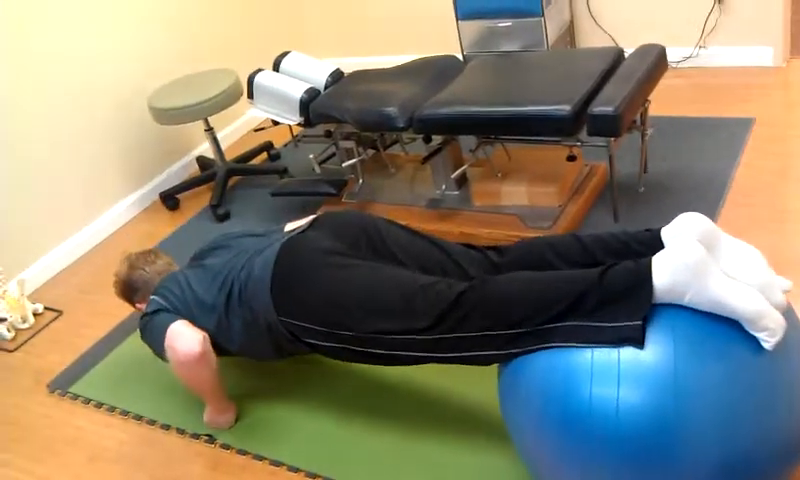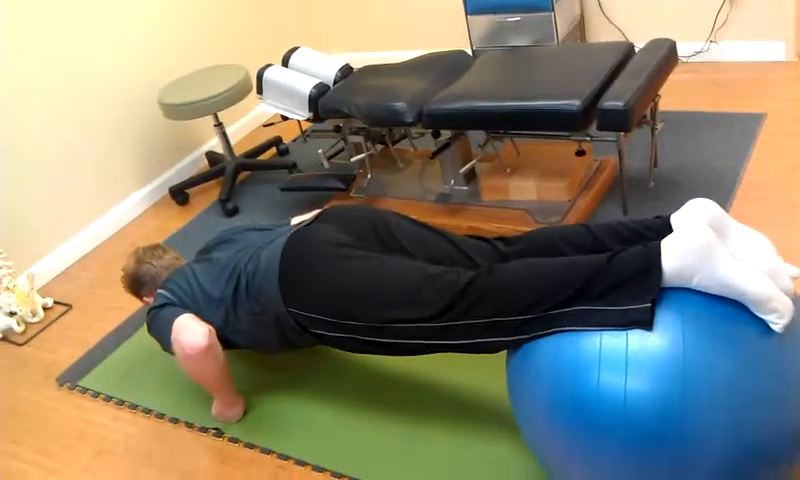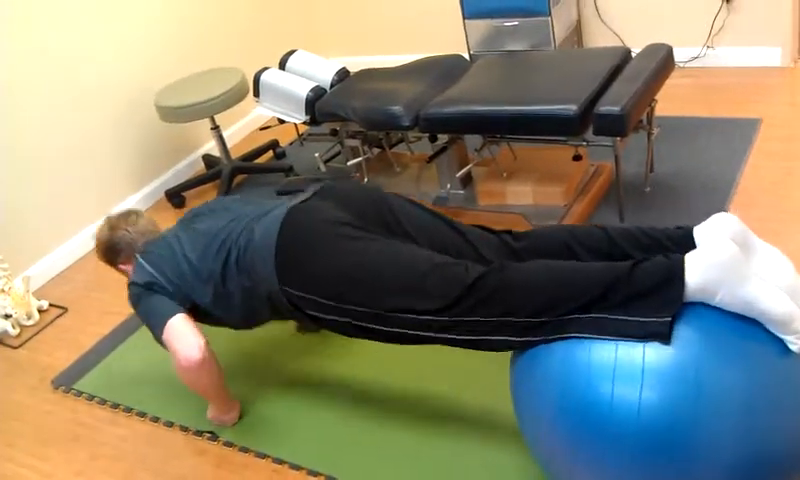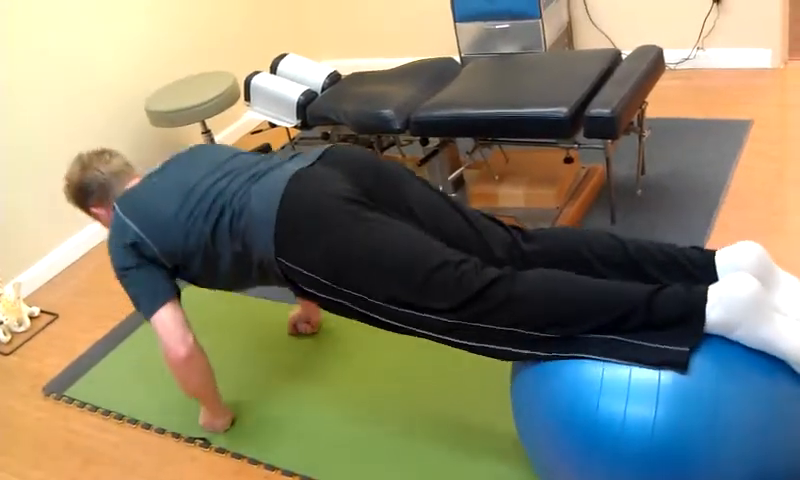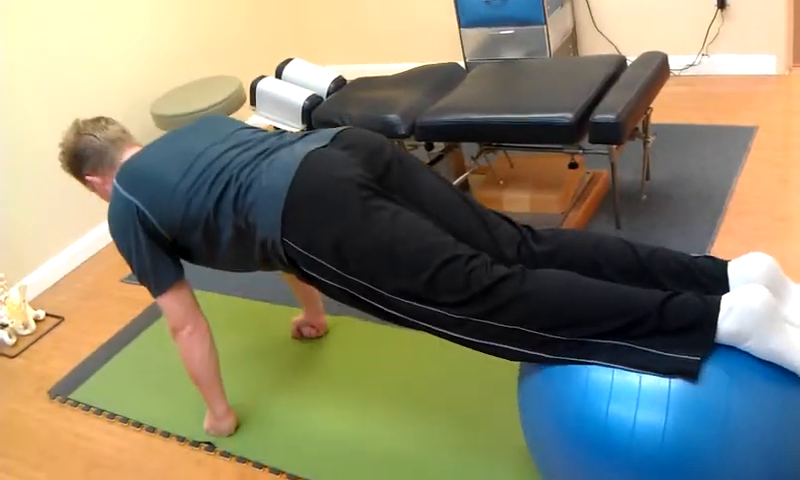
dt=0.5s
person 1, frame 1
left shoulder: (159, 311)
right shoulder: (214, 247)
left elbow: (190, 348)
right elbow: (310, 218)
left wrist: (218, 408)
left hip: (305, 291)
right hip: (339, 231)
left knee: (469, 317)
right knee: (498, 269)
left ankle: (660, 280)
right ankle: (672, 241)
person 1, frame 2
left shoulder: (165, 305)
right shoulder: (222, 239)
left elbow: (196, 342)
right elbow: (313, 215)
left wrist: (227, 402)
left hip: (311, 283)
right hip: (349, 223)
left knee: (475, 306)
right knee: (503, 259)
left ankle: (671, 262)
right ankle: (679, 227)
person 1, frame 3
left shoulder: (146, 280)
right shoulder: (202, 209)
left elbow: (191, 355)
left wrist: (222, 408)
right wrist: (319, 304)
left hip: (311, 259)
right hip: (337, 198)
left knee: (477, 301)
right knee: (508, 256)
left ankle: (690, 279)
right ankle: (699, 239)
person 1, frame 4
left shoulder: (127, 236)
right shoulder: (190, 155)
left elbow: (179, 345)
left wrist: (214, 411)
right wrist: (309, 302)
left hip: (312, 229)
right hip: (341, 165)
left knee: (484, 303)
right knee: (515, 254)
left ankle: (714, 308)
right ankle: (719, 266)
person 1, frame 5
left shoulder: (126, 207)
right shoulder: (194, 129)
left elbow: (184, 321)
left wrist: (219, 413)
right wrist: (311, 310)
left hip: (322, 211)
right hip: (352, 148)
left knee: (485, 300)
right knee: (524, 253)
left ankle: (723, 320)
right ankle: (729, 278)
